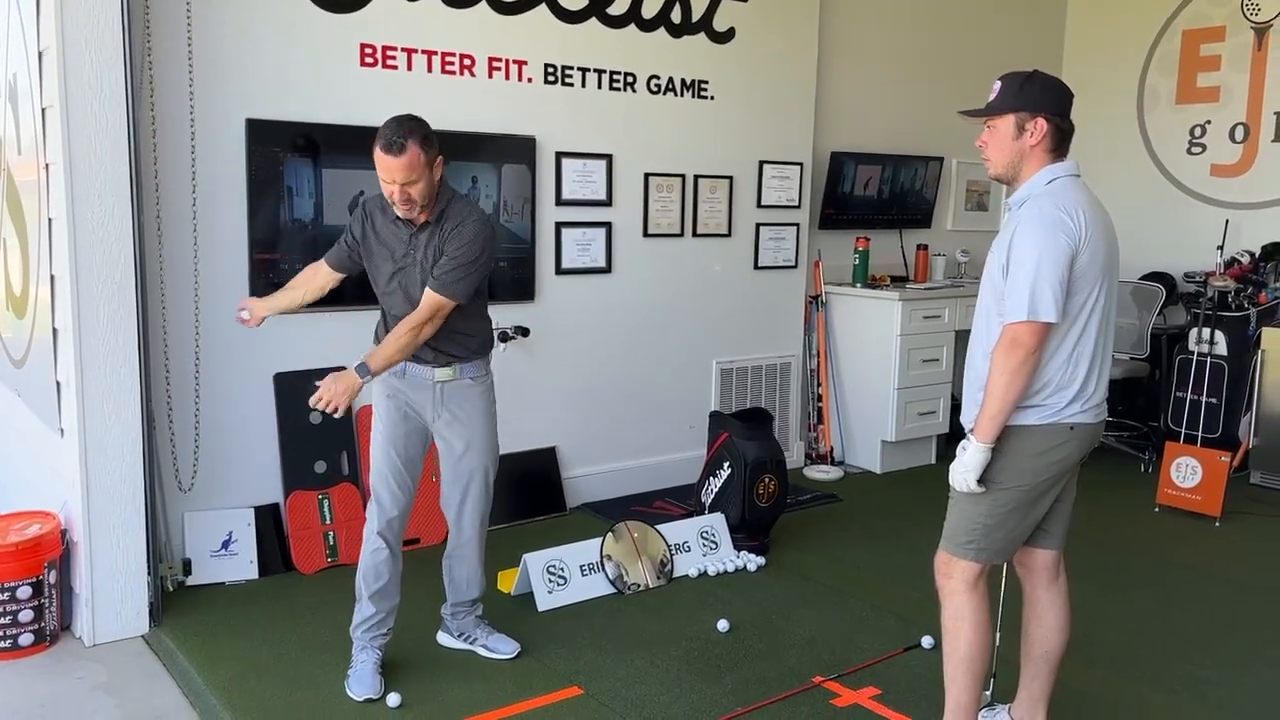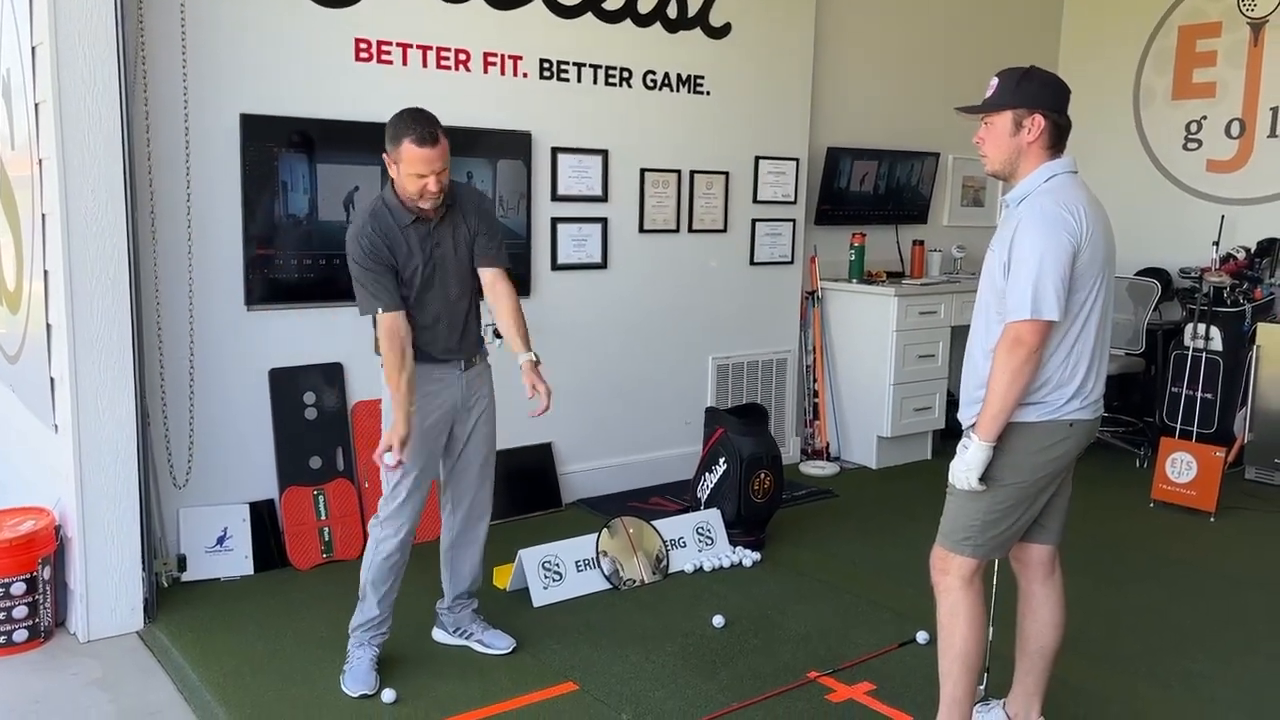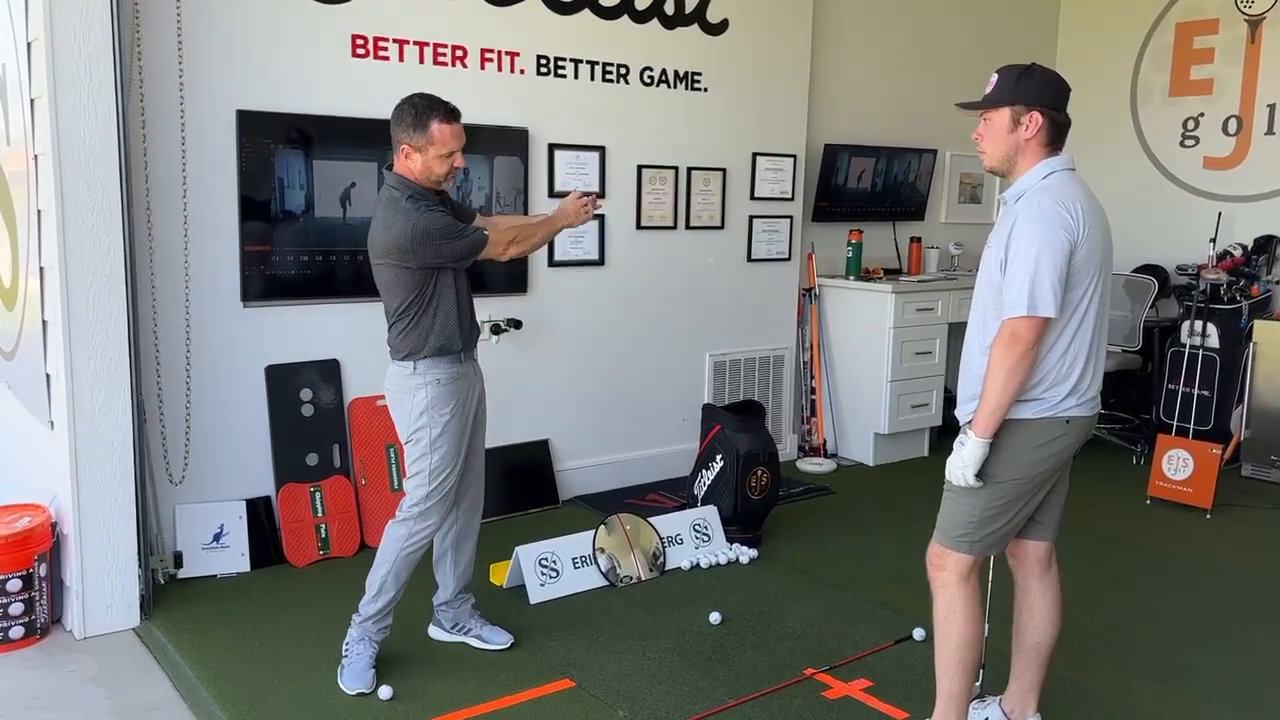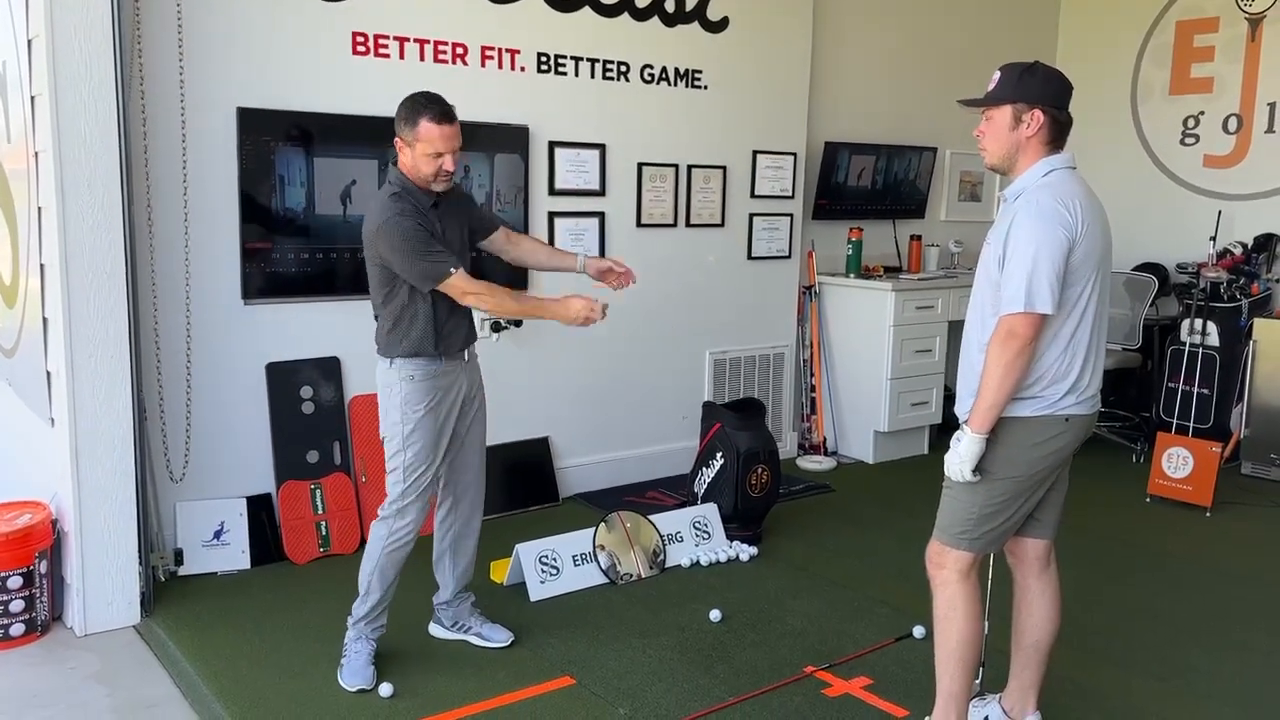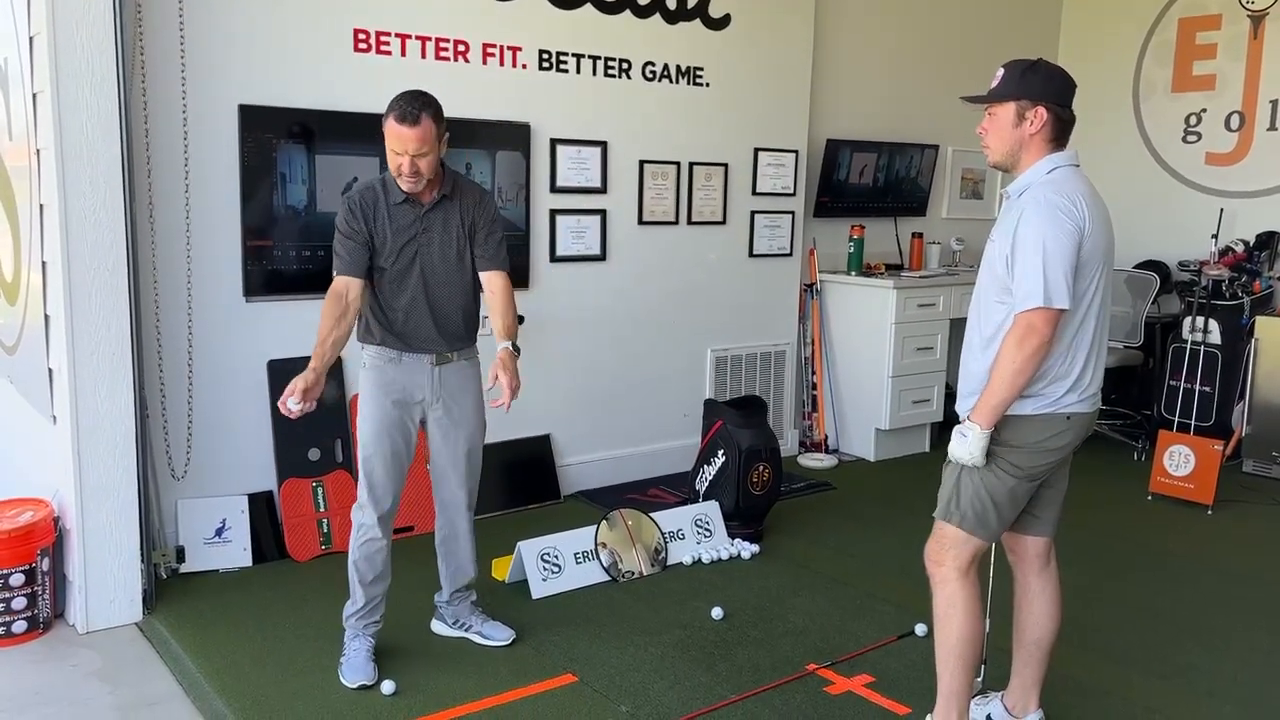
dt=0.4s
person 1, frame 1
left shoulder: (1044, 212)
right shoulder: (1073, 203)
left elbow: (1023, 338)
left wrist: (979, 438)
left hip: (1027, 429)
right hip: (1061, 421)
left knee: (958, 570)
right knee: (1040, 567)
person 1, frame 2
left shoulder: (1044, 210)
right shoulder: (1066, 200)
left elbow: (1025, 336)
left wrist: (981, 437)
left hip: (1025, 426)
right hip: (1056, 419)
left knee: (954, 567)
right knee: (1036, 562)
person 1, frame 3
left shoulder: (1041, 206)
right shoulder: (1064, 197)
left elbow: (1022, 333)
left wrist: (978, 433)
left hip: (1022, 422)
right hip: (1052, 415)
left knee: (950, 563)
right knee: (1032, 559)
person 1, frame 4
left shoulder: (1041, 204)
right shoulder: (1065, 195)
left elbow: (1018, 330)
left wrist: (973, 429)
left hip: (1021, 420)
right hip: (1052, 413)
left knee: (950, 561)
right knee: (1031, 556)
person 1, frame 5
left shoulder: (1047, 201)
right shoulder: (1061, 192)
left elbow: (1035, 326)
left wrist: (978, 422)
left hip: (1022, 418)
right hip: (1050, 412)
left knee: (948, 556)
right knee: (1032, 553)
person 2, frame 1
left shoulder: (470, 226)
right shoulder: (370, 216)
left elbow: (426, 318)
right elbow: (326, 271)
left wrist: (359, 375)
right wrist: (266, 305)
left hip: (464, 379)
right hip: (395, 377)
left knee: (469, 508)
right knee: (386, 513)
left ankle: (462, 620)
right ankle: (368, 644)
person 2, frame 2
left shoulder: (472, 206)
right shoulder: (370, 232)
left elbow: (497, 287)
right elbow: (393, 331)
left wrist: (525, 359)
right wrist: (397, 415)
left hip: (471, 370)
right hip: (415, 378)
left knee: (471, 505)
right knee: (400, 511)
left ankle: (458, 615)
right ankle: (365, 640)
person 2, frame 3
left shoulder: (428, 196)
right shoulder: (408, 222)
left elbow: (488, 228)
right elbow: (503, 247)
left wrist: (554, 218)
right wrist: (560, 220)
left hip: (458, 369)
right hip: (428, 379)
left knee: (464, 498)
right knee: (425, 506)
left ankle: (452, 611)
right ankle: (363, 636)
person 2, frame 4
left shoulder: (452, 196)
right shoulder: (391, 218)
left elbow: (508, 242)
right elbow: (467, 293)
left wrist: (585, 265)
right wrist: (555, 309)
left hip: (464, 369)
right hip: (414, 376)
left knee: (465, 498)
right knee: (404, 510)
left ankle: (453, 609)
right ankle: (362, 634)
person 2, frame 5
left shoulder: (475, 203)
right shoulder: (362, 205)
left elbow: (496, 285)
right elbow: (347, 292)
left wrist: (508, 349)
right wrist: (317, 369)
left hip: (460, 369)
right hip: (389, 367)
left knee: (458, 498)
right knee: (376, 506)
left ankle: (456, 607)
right ankle: (360, 630)
